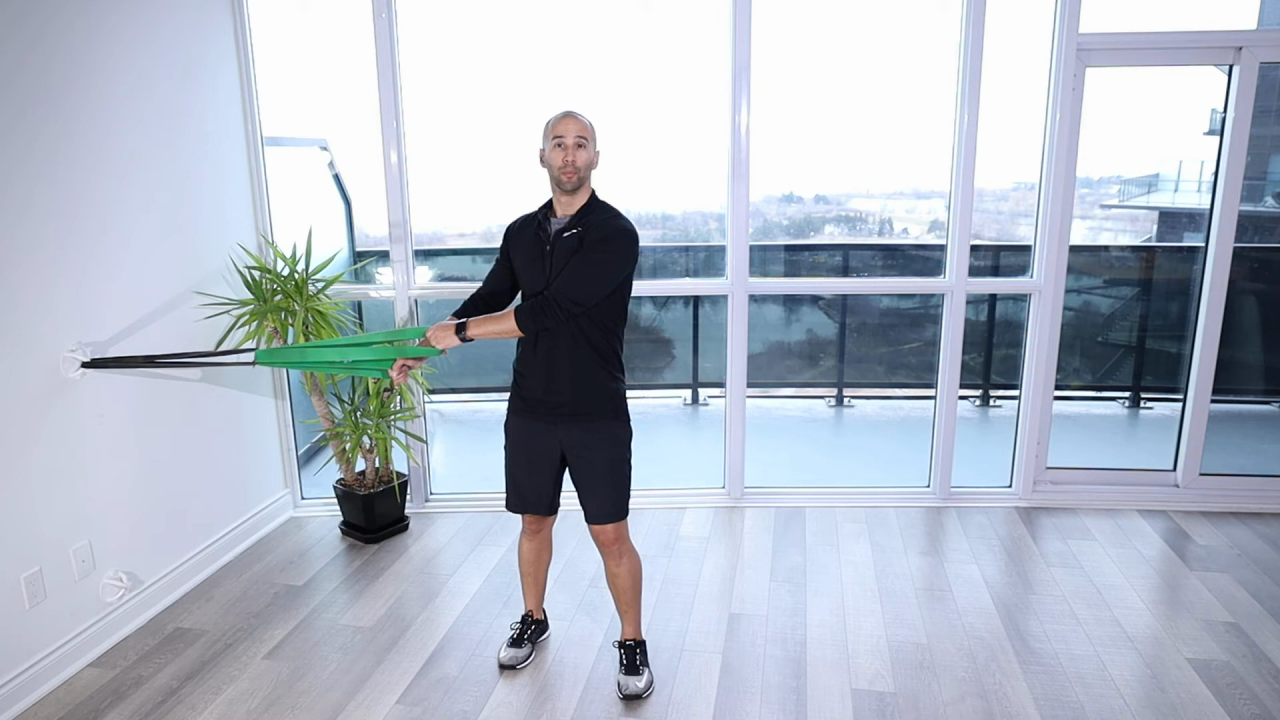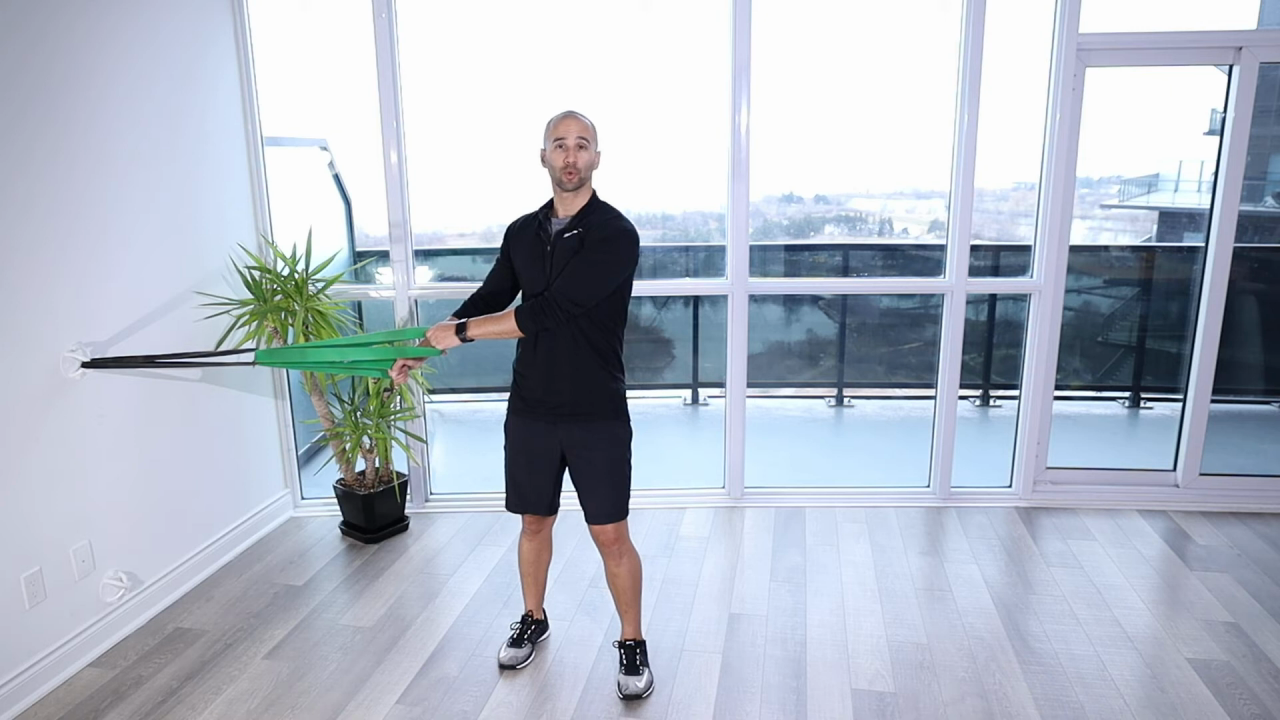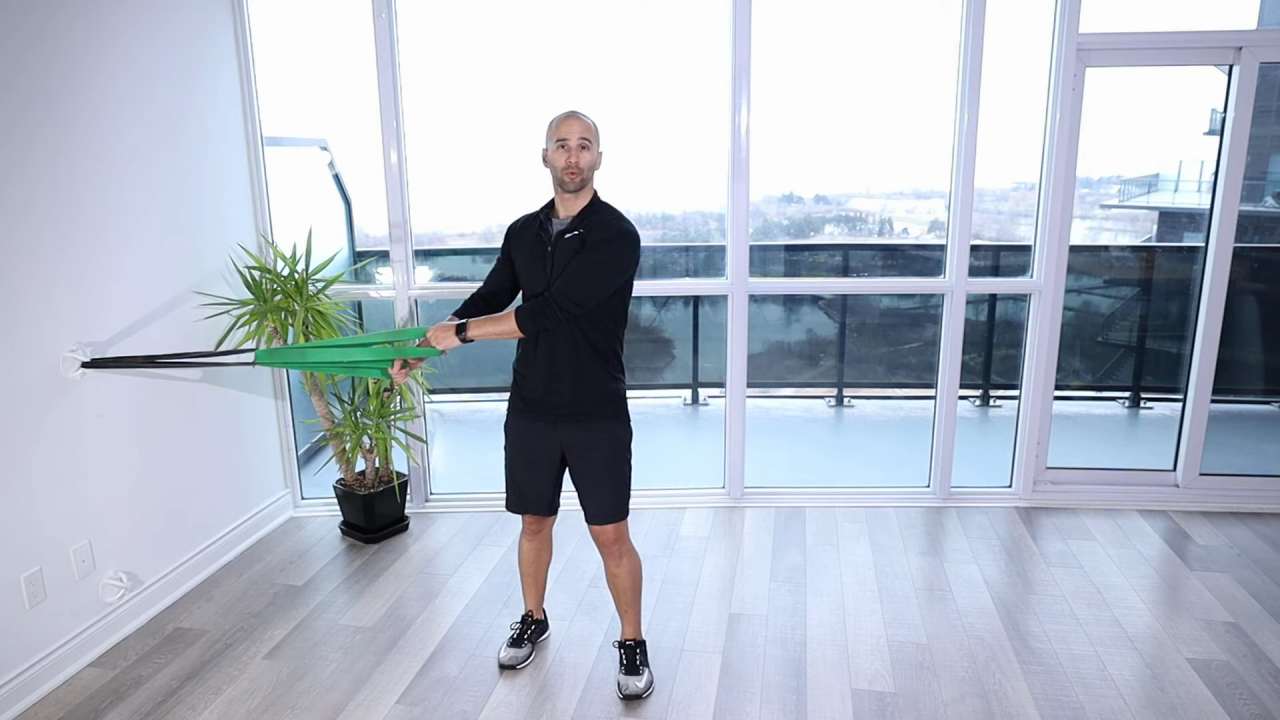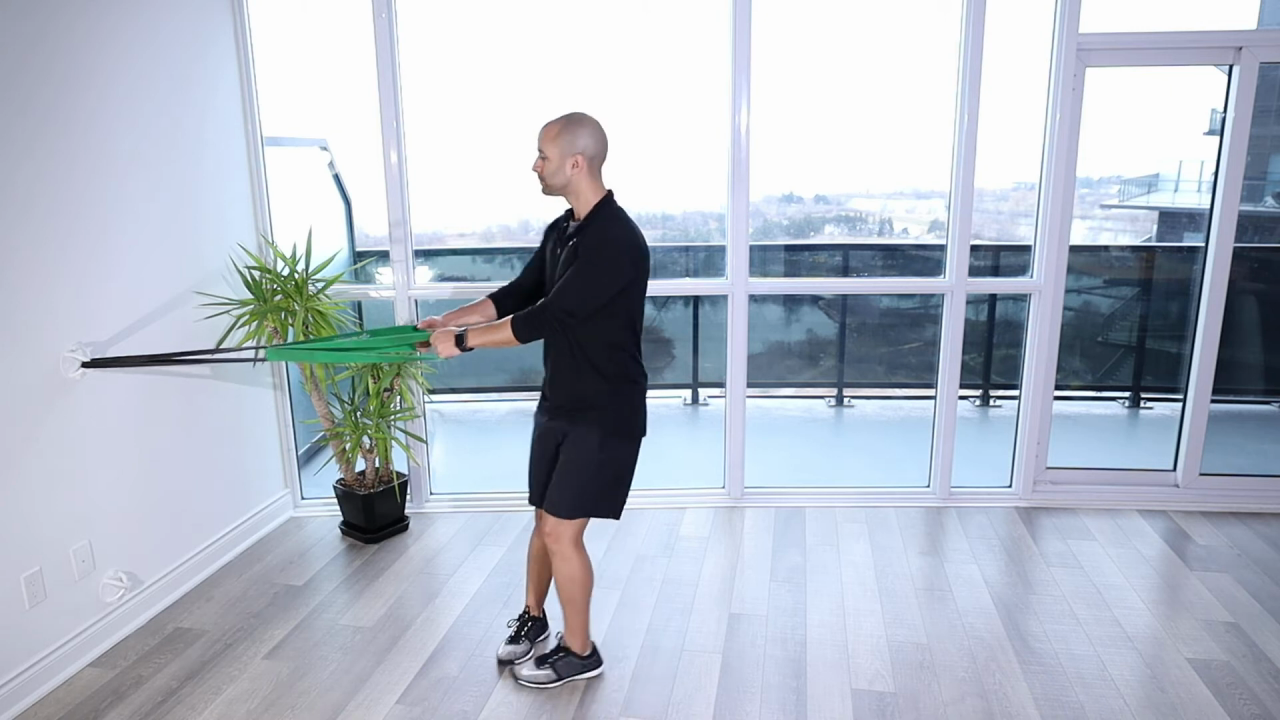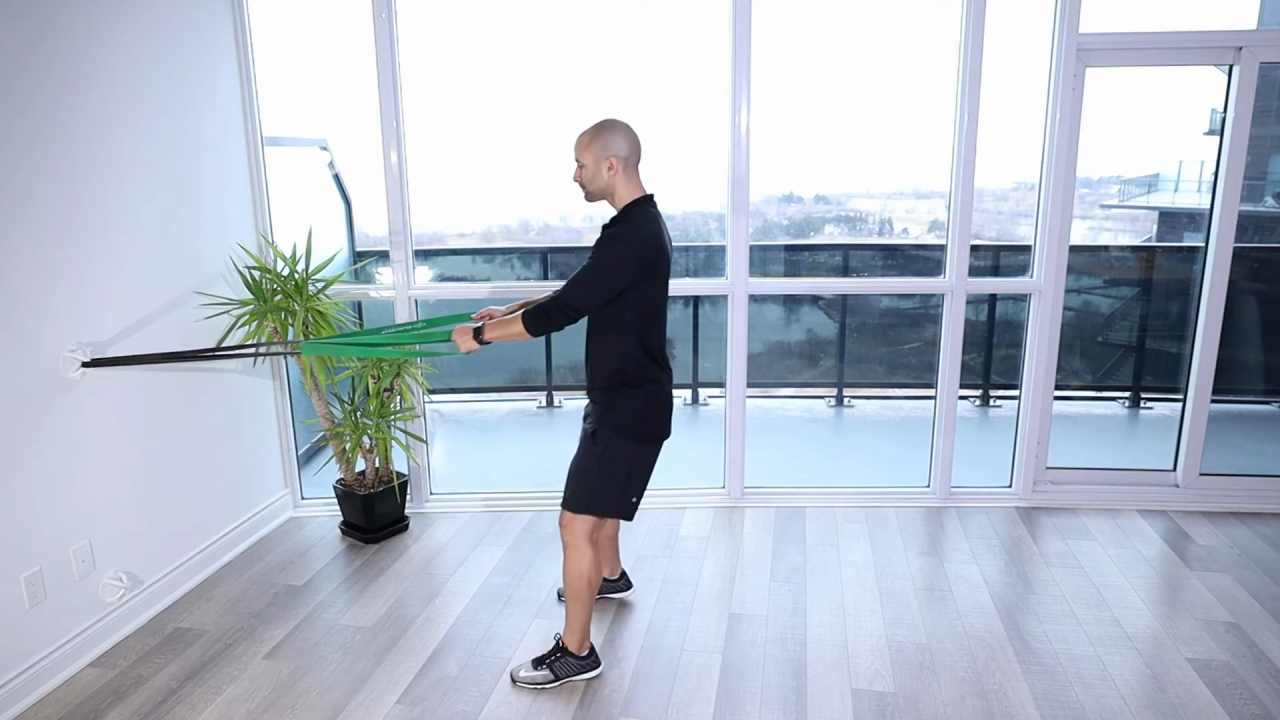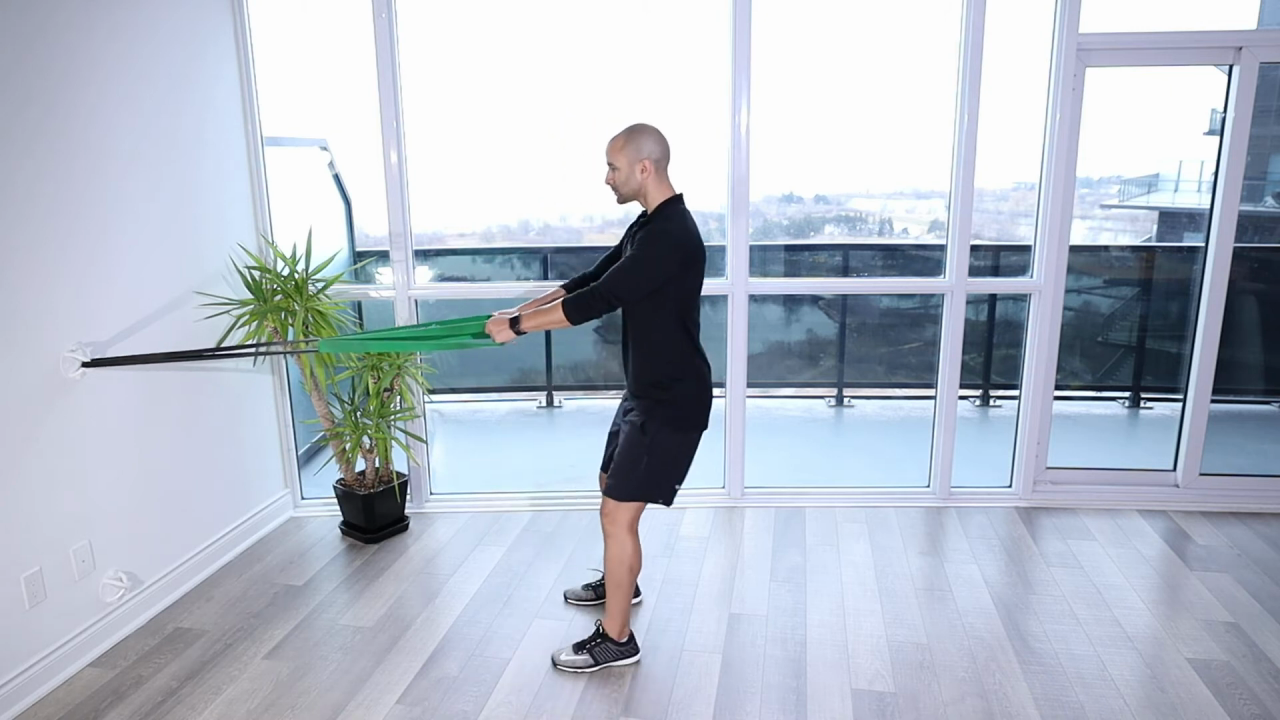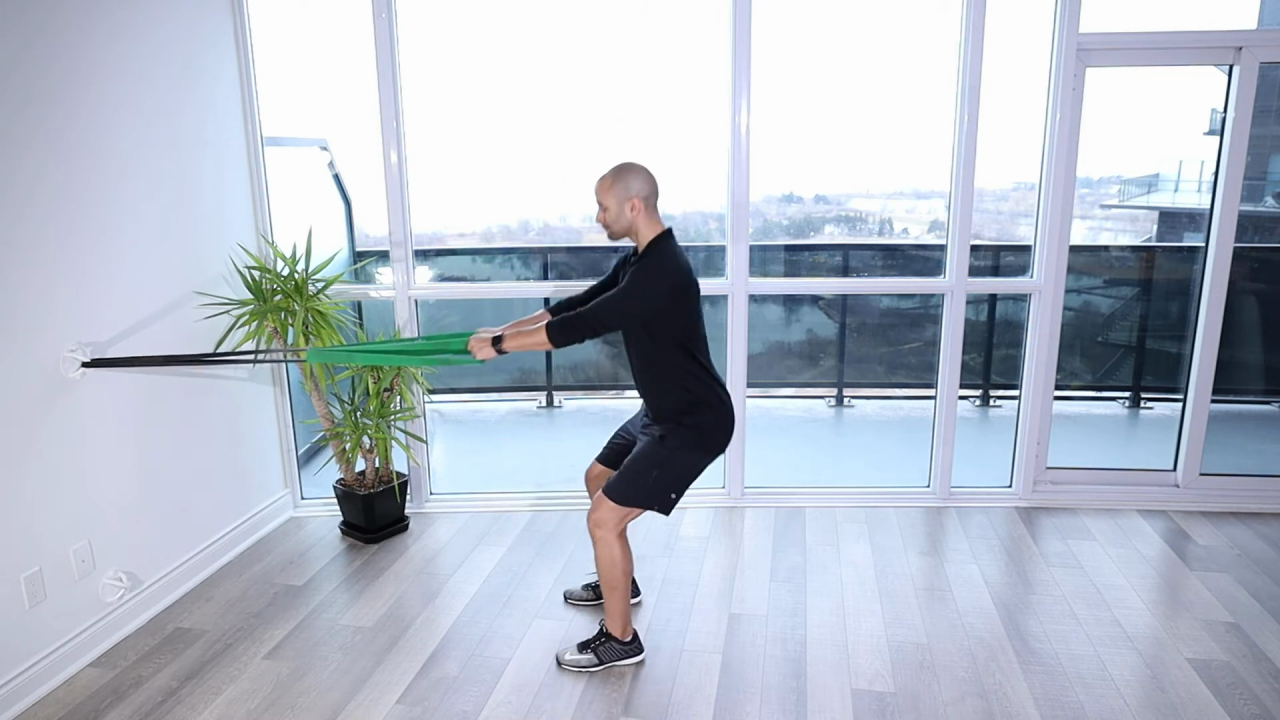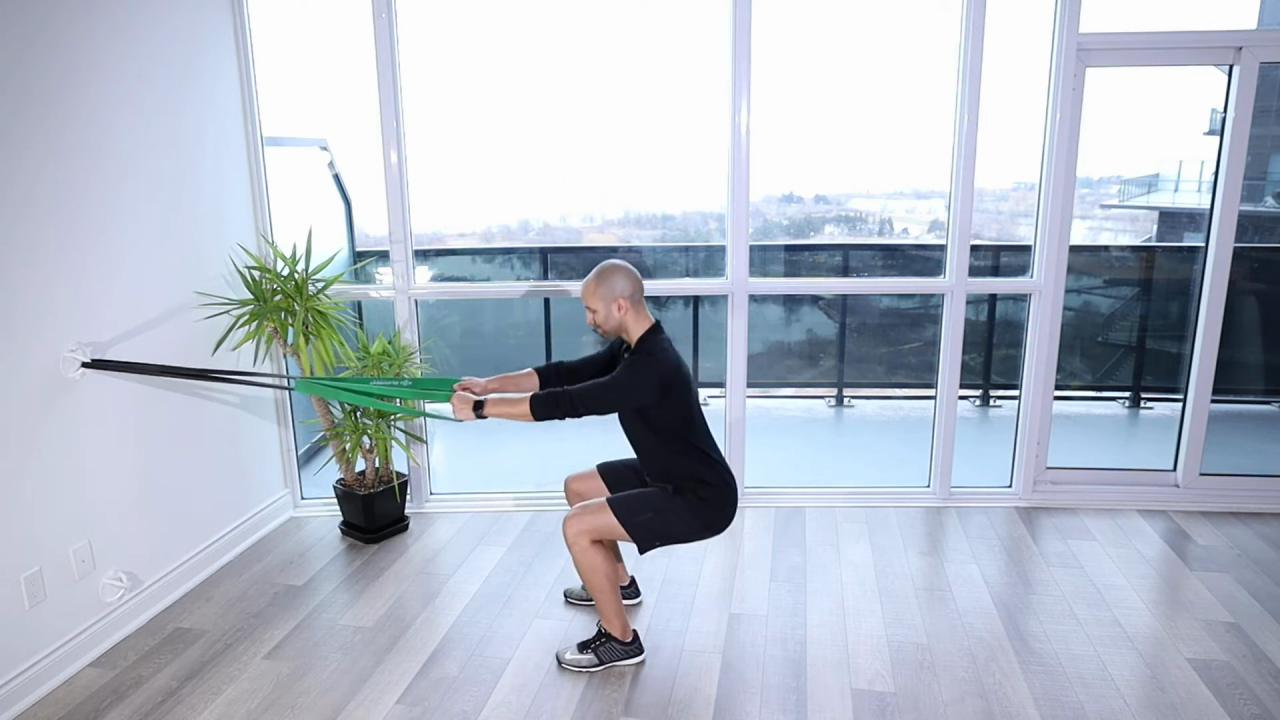
dt=0.5s
person 1, frame 1
left shoulder: (614, 233)
right shoulder: (521, 232)
left elbow: (550, 310)
right elbow: (487, 299)
left wrist: (460, 331)
right wrist: (422, 351)
left hip: (597, 416)
right hip: (531, 411)
left knee: (611, 536)
right knee: (534, 523)
left ankle: (632, 644)
right ankle: (533, 620)
person 1, frame 2
left shoulder: (614, 233)
right shoulder: (521, 232)
left elbow: (550, 310)
right elbow: (488, 298)
left wrist: (462, 332)
right wrist: (424, 349)
left hip: (597, 416)
right hip: (531, 411)
left knee: (611, 536)
right knee: (534, 522)
left ankle: (631, 644)
right ankle: (533, 620)
person 1, frame 3
left shoulder: (615, 234)
right shoulder: (523, 232)
left elbow: (551, 311)
right elbow: (488, 298)
left wrist: (461, 333)
right wrist: (425, 348)
left hip: (597, 414)
right hip: (531, 409)
left knee: (611, 536)
right knee: (534, 522)
left ankle: (632, 644)
right ankle: (533, 619)
person 1, frame 4
left shoulder: (618, 240)
right shoulder: (560, 230)
left elbow: (547, 318)
right elbow: (520, 293)
left wrist: (463, 340)
right wrist: (449, 320)
left hip: (607, 414)
right hip: (559, 405)
left knee: (560, 530)
right knee: (546, 519)
left ankle: (579, 650)
right ankle: (532, 618)
person 1, frame 5
left shoulder: (631, 238)
right shoulder: (636, 226)
left elbow: (563, 311)
right elbow: (577, 293)
left wrist: (482, 335)
right wrist: (506, 311)
left hip: (630, 406)
right hip: (621, 396)
left knee: (577, 524)
right knee: (596, 500)
left ankle: (575, 651)
right ankle: (611, 577)
person 1, frame 6
left shoulder: (672, 235)
right shoulder: (647, 226)
left elbow: (600, 300)
right elbow: (592, 279)
left wrist: (518, 326)
right wrist: (523, 309)
left hip: (672, 401)
right hip: (646, 392)
left knee: (618, 513)
right knee: (613, 485)
left ankle: (615, 639)
right ankle: (619, 581)
person 1, frame 7
left shoulder: (662, 272)
right shoulder: (640, 261)
left elbow: (584, 325)
right elbow: (580, 304)
left wrist: (501, 344)
right wrist: (506, 330)
left hip: (695, 426)
right hip: (665, 412)
left knee: (603, 518)
right knee: (598, 479)
left ankle: (619, 638)
right ankle: (620, 582)
person 1, frame 8
left shoulder: (651, 368)
right shoulder: (634, 348)
left elbow: (568, 403)
right elbow: (567, 374)
left wrist: (481, 408)
right wrist: (490, 383)
left hip: (700, 500)
right hip: (672, 476)
left knee: (578, 527)
right knee: (578, 487)
left ankle: (619, 640)
right ankle: (619, 582)
